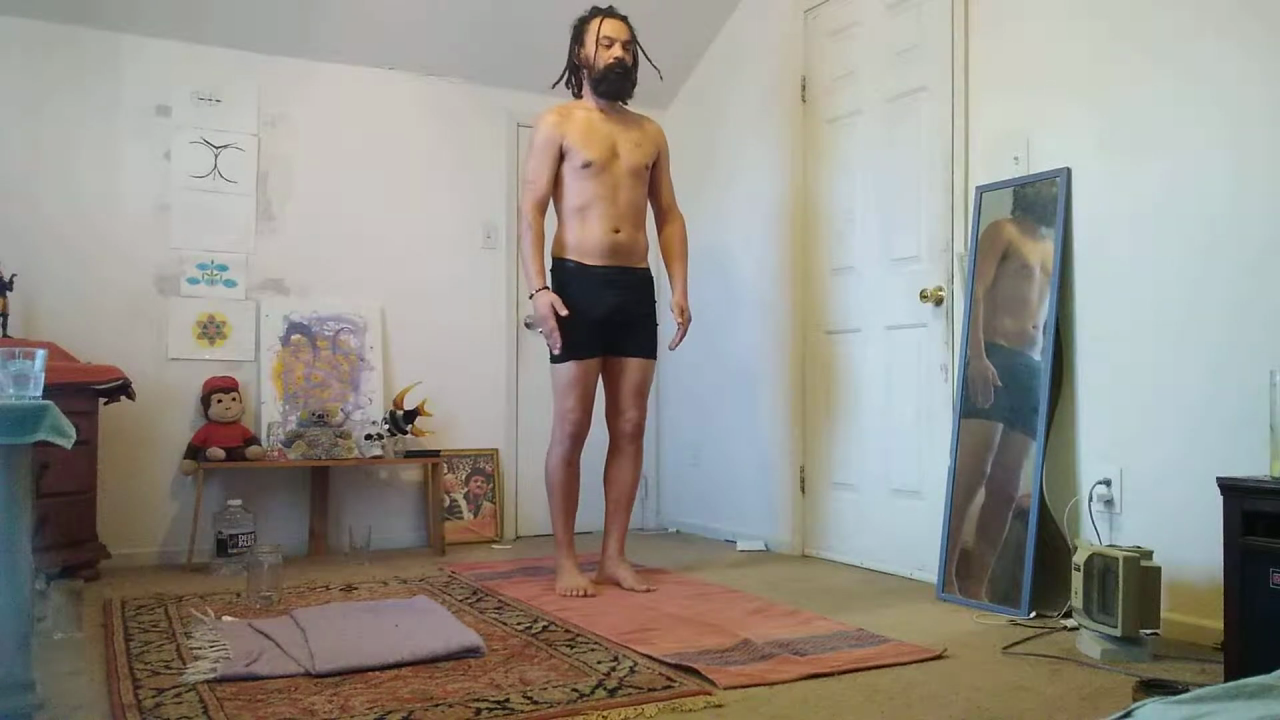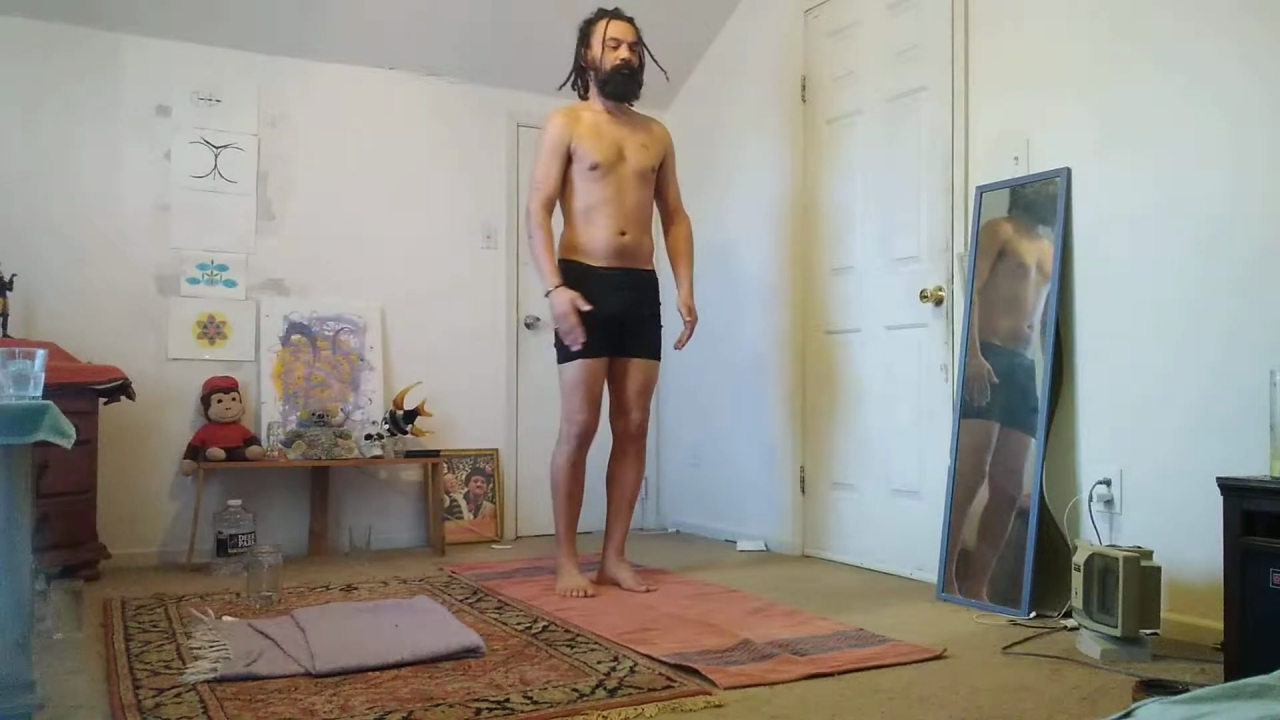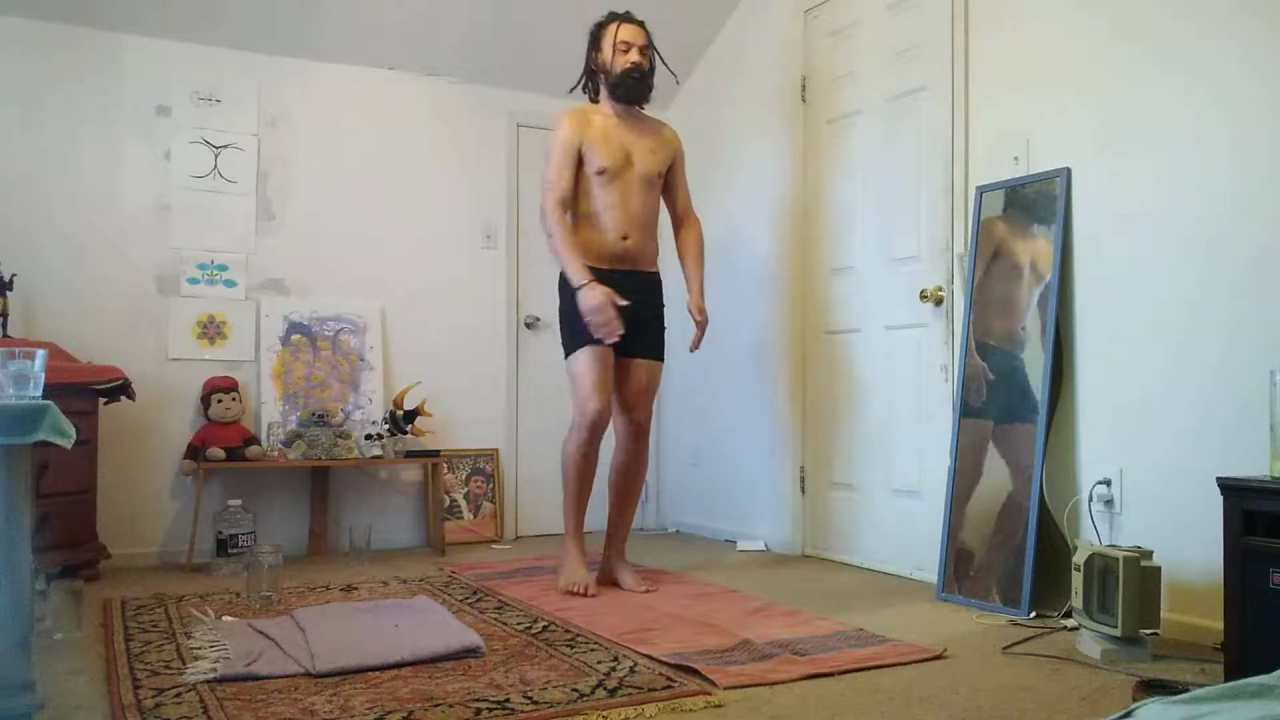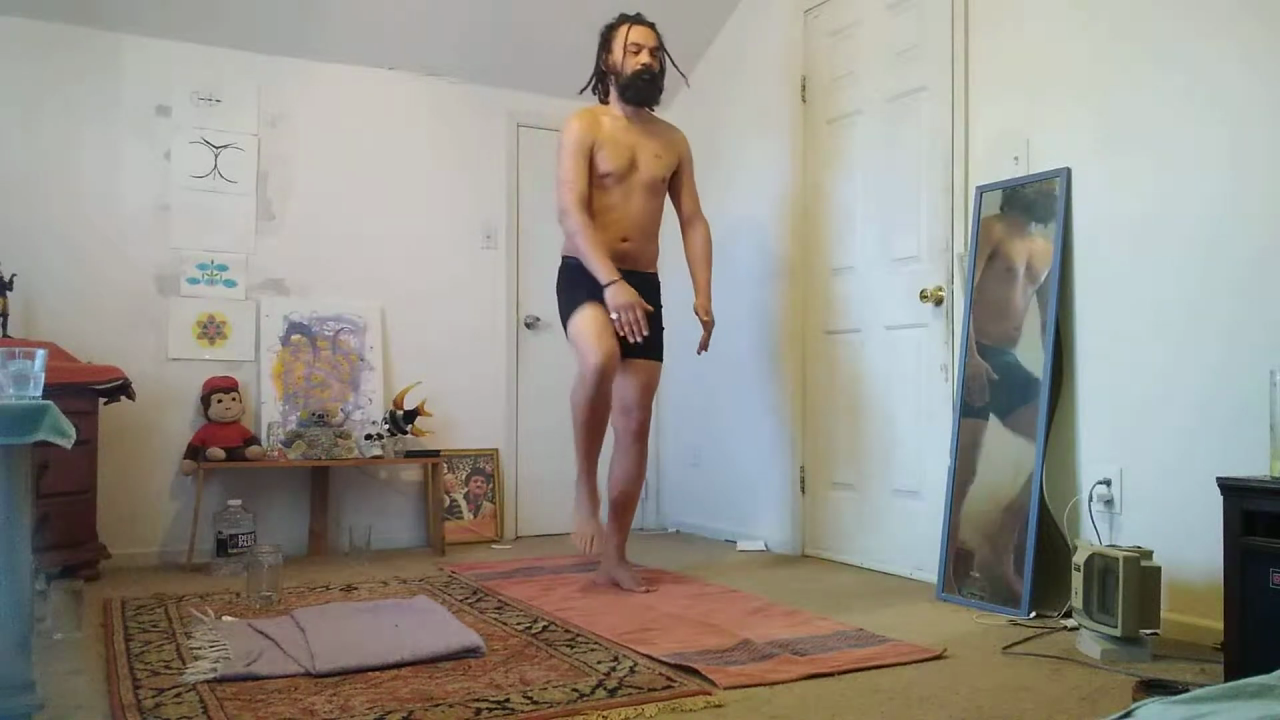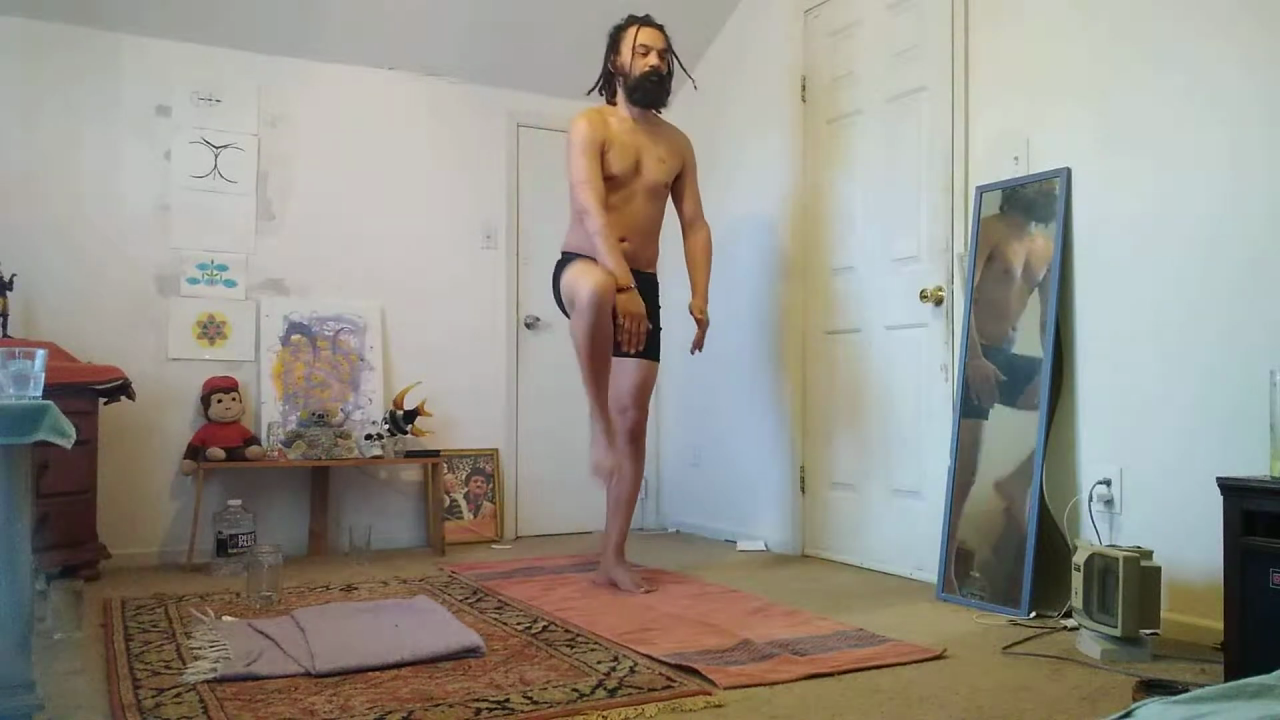
dt=0.2s
person 1, frame 1
left shoulder: (650, 133)
right shoulder: (557, 123)
left elbow: (669, 215)
right elbow: (531, 210)
left wrist: (679, 288)
right wrist: (538, 288)
left hip: (636, 287)
right hip: (579, 283)
left knee: (630, 426)
right knee: (571, 427)
left ankle: (614, 555)
right ankle: (566, 560)
person 1, frame 2
left shoulder: (656, 134)
right shoulder: (565, 124)
left elbow: (674, 217)
right elbow: (538, 211)
left wrist: (685, 289)
right wrist: (555, 286)
left hip: (642, 288)
right hip: (586, 285)
left knee: (633, 427)
right knee: (579, 426)
left ankle: (614, 556)
right ankle: (566, 560)
person 1, frame 3
left shoulder: (665, 138)
right shoulder: (575, 127)
left elbow: (685, 219)
right elbow: (553, 212)
left wrist: (695, 292)
right wrist: (584, 284)
left hip: (646, 288)
right hip: (592, 288)
left knee: (637, 426)
right knee: (592, 413)
left ankle: (616, 557)
right ankle: (573, 548)
person 1, frame 4
left shoulder: (673, 141)
right shoulder: (583, 127)
left elbow: (693, 221)
right elbow: (571, 211)
left wrist: (702, 294)
right wrist: (610, 283)
left hip: (644, 285)
right hip: (587, 278)
left knee: (635, 423)
right knee: (598, 362)
left ankle: (614, 556)
right ankle: (586, 495)
person 1, frame 5
left shoulder: (677, 144)
right shoulder: (590, 126)
left elbow: (694, 224)
right elbow: (589, 209)
left wrist: (699, 295)
right wrist: (621, 287)
left hip: (642, 285)
right hip: (587, 271)
left knee: (635, 422)
right knee: (591, 293)
left ankle: (613, 558)
right ankle: (598, 430)
person 2, frame 1
left shoulder: (1055, 250)
right shoulder: (1002, 232)
right elbow: (976, 293)
right wrist: (977, 357)
left hip: (1032, 370)
right hip: (993, 362)
left knee: (1006, 487)
right knee: (970, 476)
left ankle: (975, 585)
right ankle: (945, 578)
person 2, frame 2
left shoulder: (1052, 250)
right shoulder: (998, 230)
right elbow: (971, 291)
right wrist: (973, 354)
left hip: (1025, 369)
right hip: (988, 360)
left knee: (1010, 487)
right knee: (969, 476)
left ankle: (976, 585)
right ankle: (945, 579)
person 2, frame 3
left shoulder: (1048, 251)
right shoulder: (993, 230)
left elbow: (1049, 320)
right elbow: (965, 291)
right wrist: (968, 354)
left hip: (1015, 367)
right hip: (981, 359)
left knee: (1032, 479)
right knee: (966, 475)
left ankle: (983, 582)
right ankle: (945, 579)
person 2, frame 4
left shoulder: (1046, 249)
right shoulder: (990, 229)
left elbow: (1048, 316)
right wrist: (970, 355)
left hip: (1008, 362)
right hip: (977, 359)
right knee: (961, 473)
left ankle: (1003, 549)
right ankle: (944, 577)
person 2, frame 5
left shoulder: (1047, 247)
right shoulder: (989, 230)
left elbow: (1049, 315)
right wrist: (974, 357)
left hip: (1007, 358)
right hip: (974, 358)
right knee: (963, 471)
left ankle: (1019, 484)
right ankle: (945, 575)
